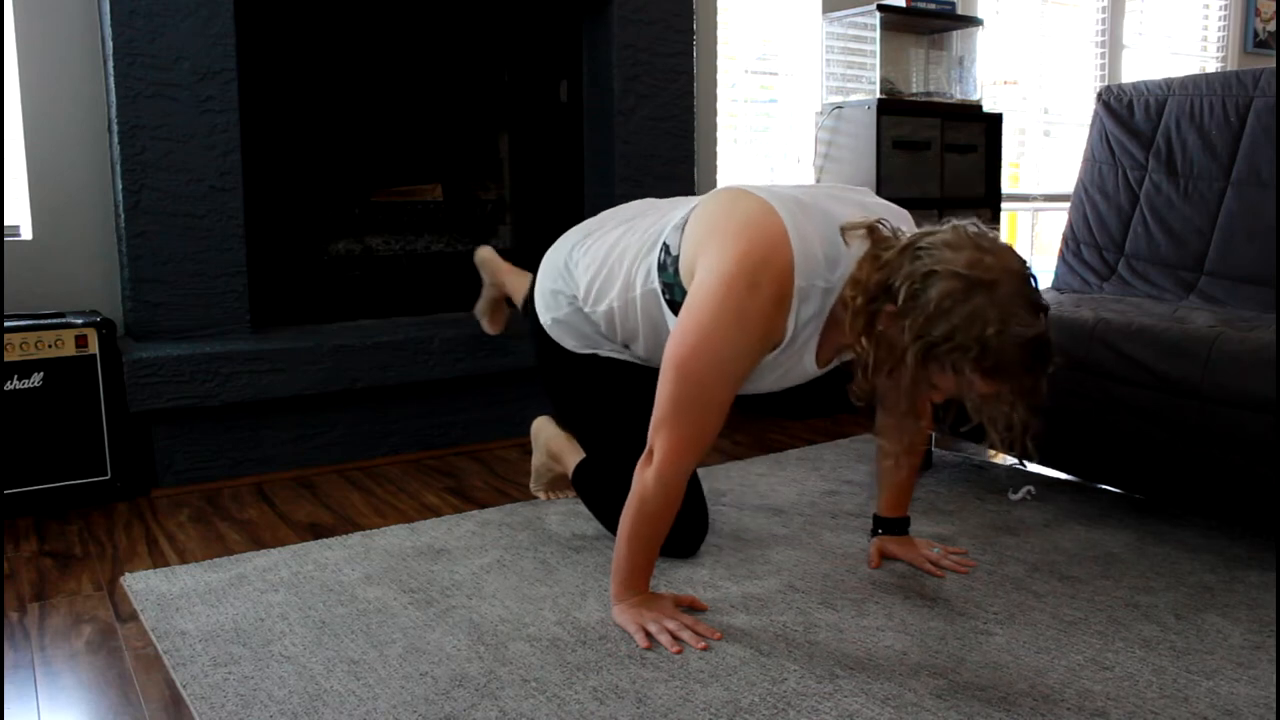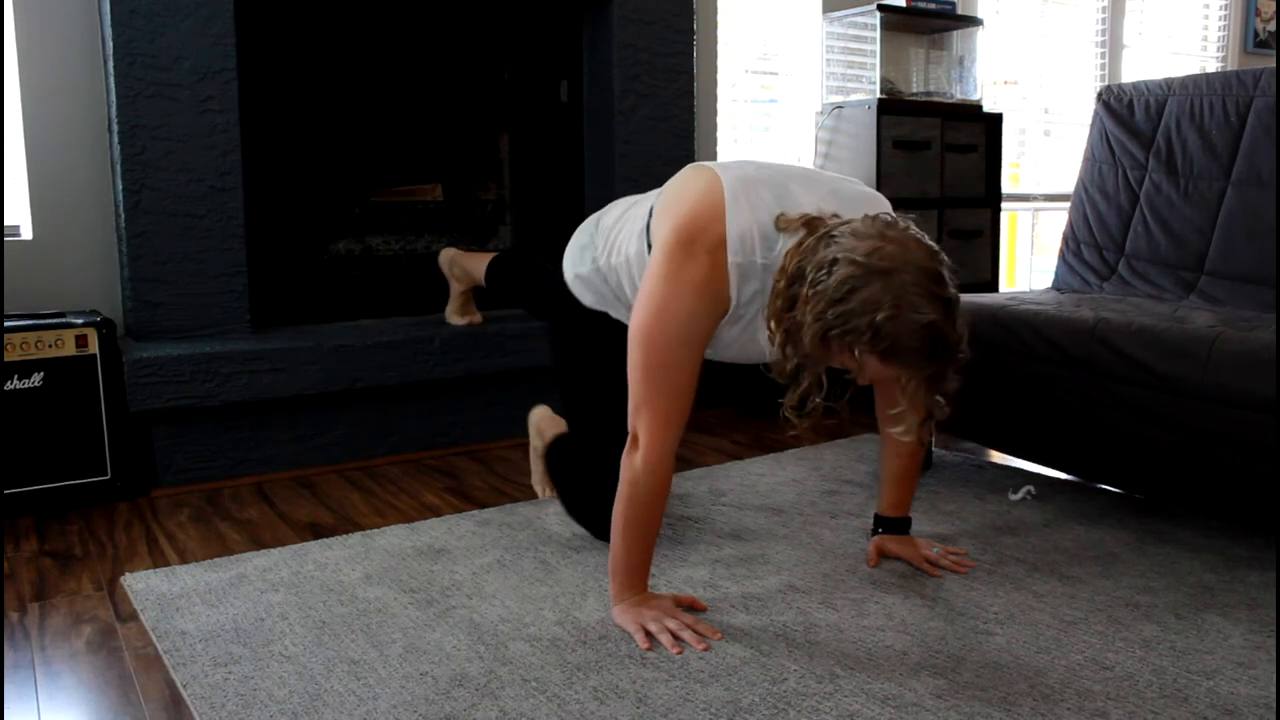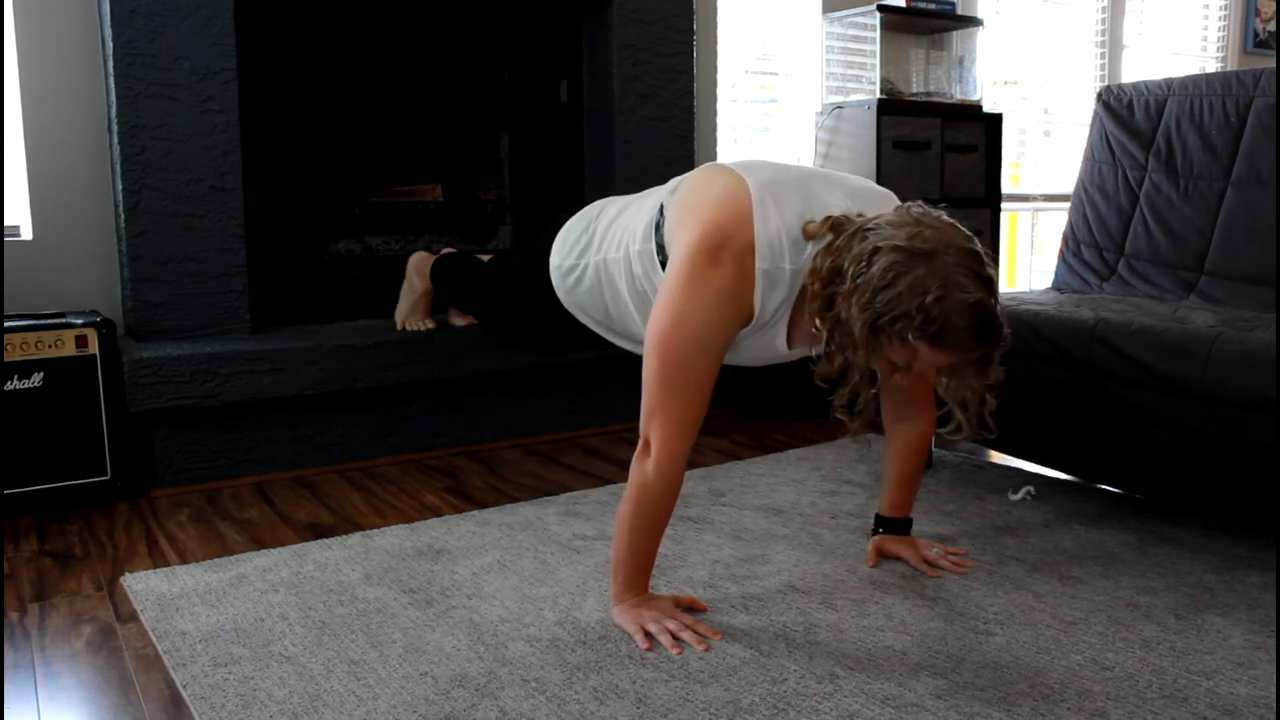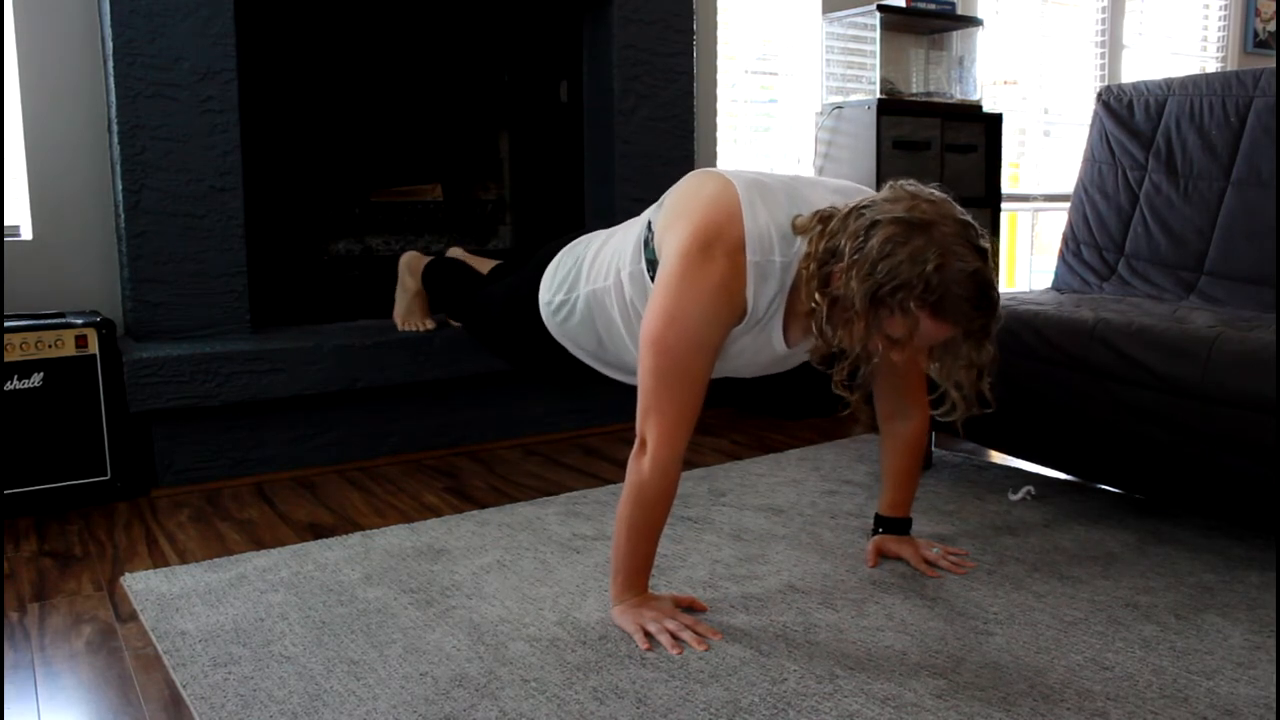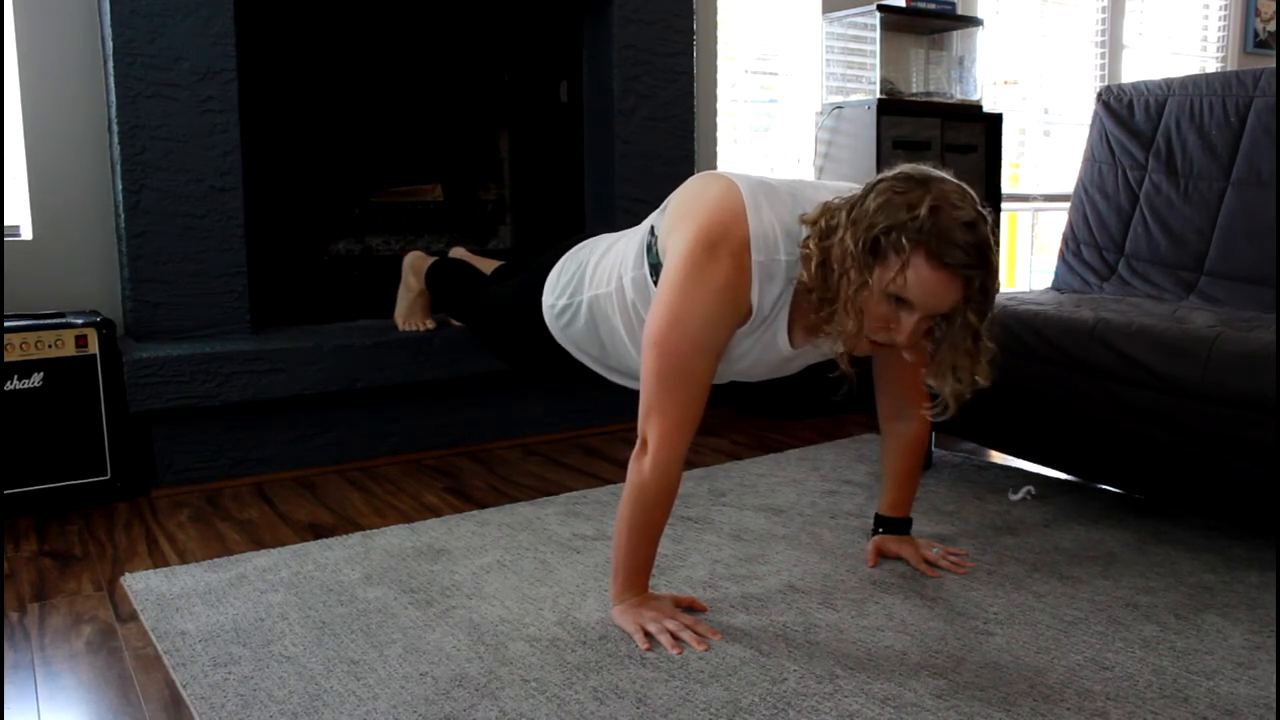
dt=1s
person 1, frame 1
left shoulder: (908, 269)
right shoulder: (757, 280)
left elbow: (907, 416)
right elbow: (666, 457)
left wrist: (892, 527)
right wrist: (629, 598)
left hip: (648, 271)
right hip: (583, 321)
right knee: (680, 531)
left ankle: (501, 273)
right ankle: (561, 444)
person 1, frame 2
left shoulder: (882, 260)
right shoulder: (704, 252)
left elbow: (901, 405)
right elbow: (650, 439)
left wrist: (892, 525)
right wrist: (628, 596)
right hip: (605, 286)
right knee: (601, 507)
left ankle: (472, 265)
right ankle: (552, 431)
person 1, frame 3
left shoulder: (900, 259)
right shoulder: (726, 259)
left elbow: (912, 410)
right elbow: (661, 446)
left wrist: (892, 525)
right wrist: (629, 597)
left hip: (641, 282)
right hip: (587, 275)
right knee: (497, 300)
left ankle: (474, 265)
right ankle: (430, 273)
person 1, frame 4
left shoulder: (889, 258)
right shoulder: (718, 255)
left elbow: (905, 411)
right elbow: (657, 444)
left wrist: (892, 526)
right wrist: (628, 597)
left hip: (634, 300)
right hip: (574, 301)
right knee: (486, 312)
left ankle: (472, 262)
right ankle: (426, 274)
person 1, frame 5
left shoulder: (898, 266)
right shoulder: (723, 252)
left elbow: (907, 413)
right elbow: (659, 445)
left wrist: (892, 526)
right wrist: (629, 597)
left hip: (638, 299)
right hip: (578, 304)
right knee: (491, 311)
left ankle: (474, 261)
right ankle: (430, 273)
